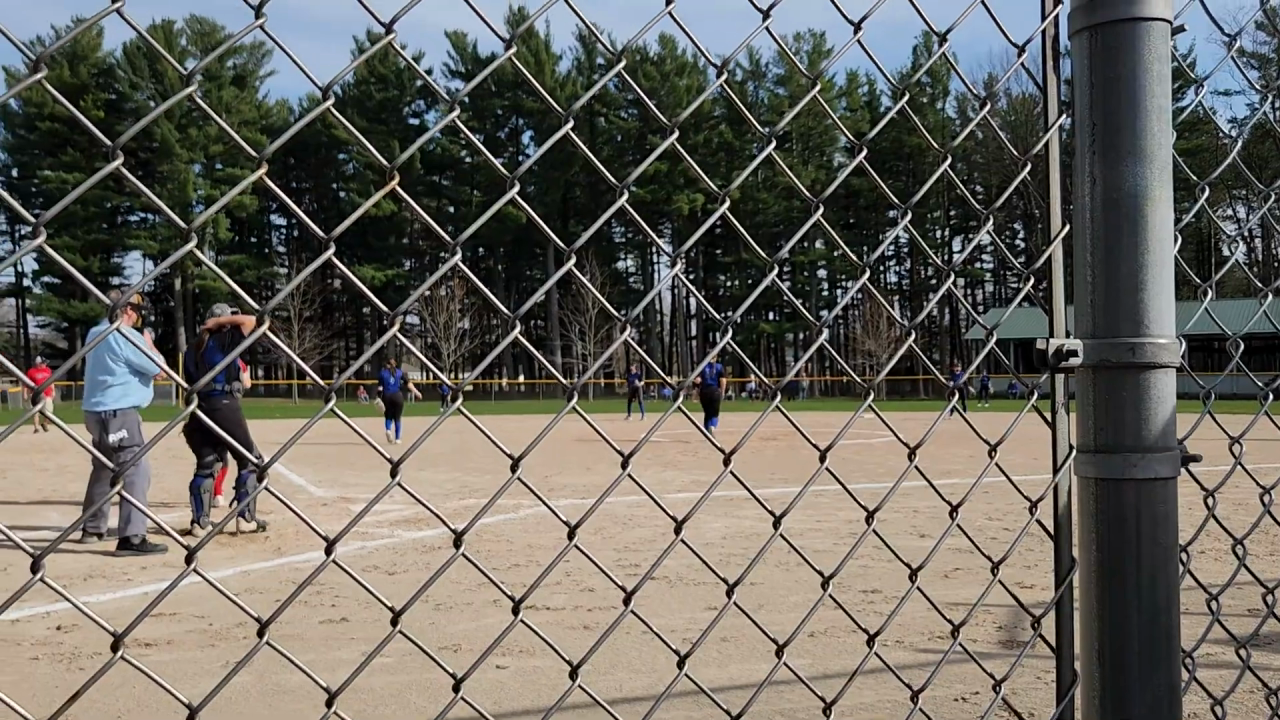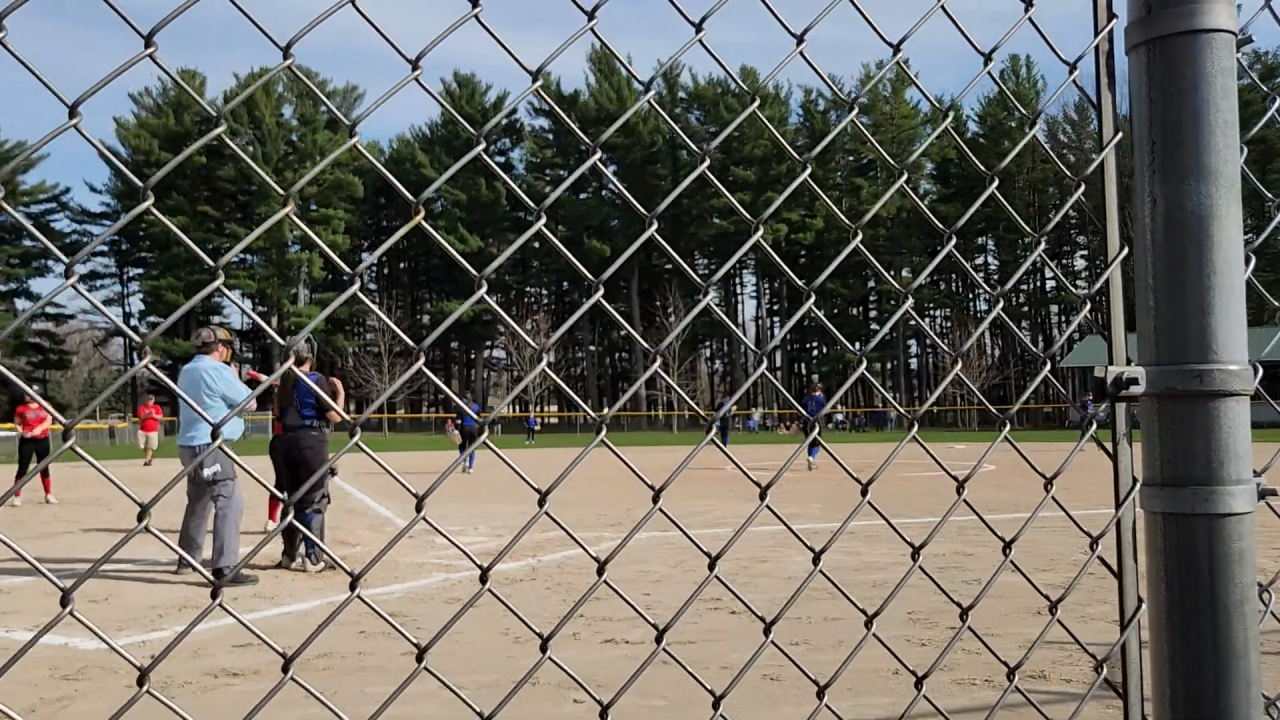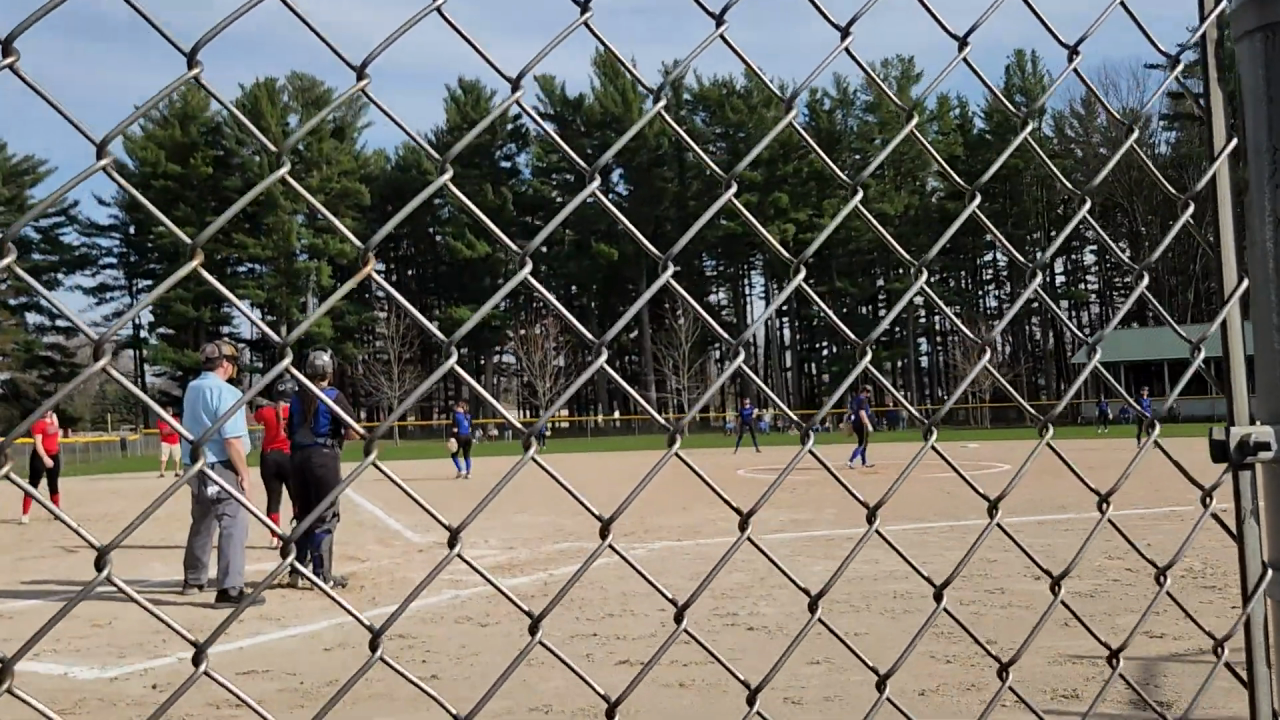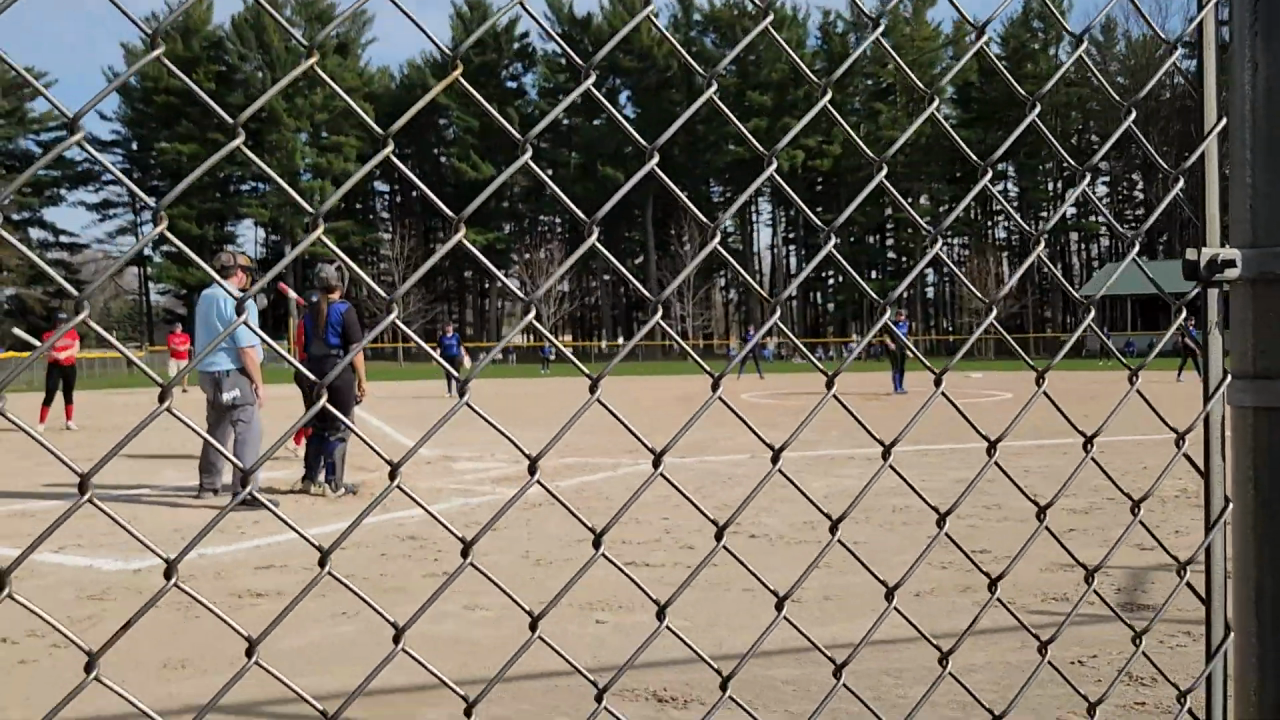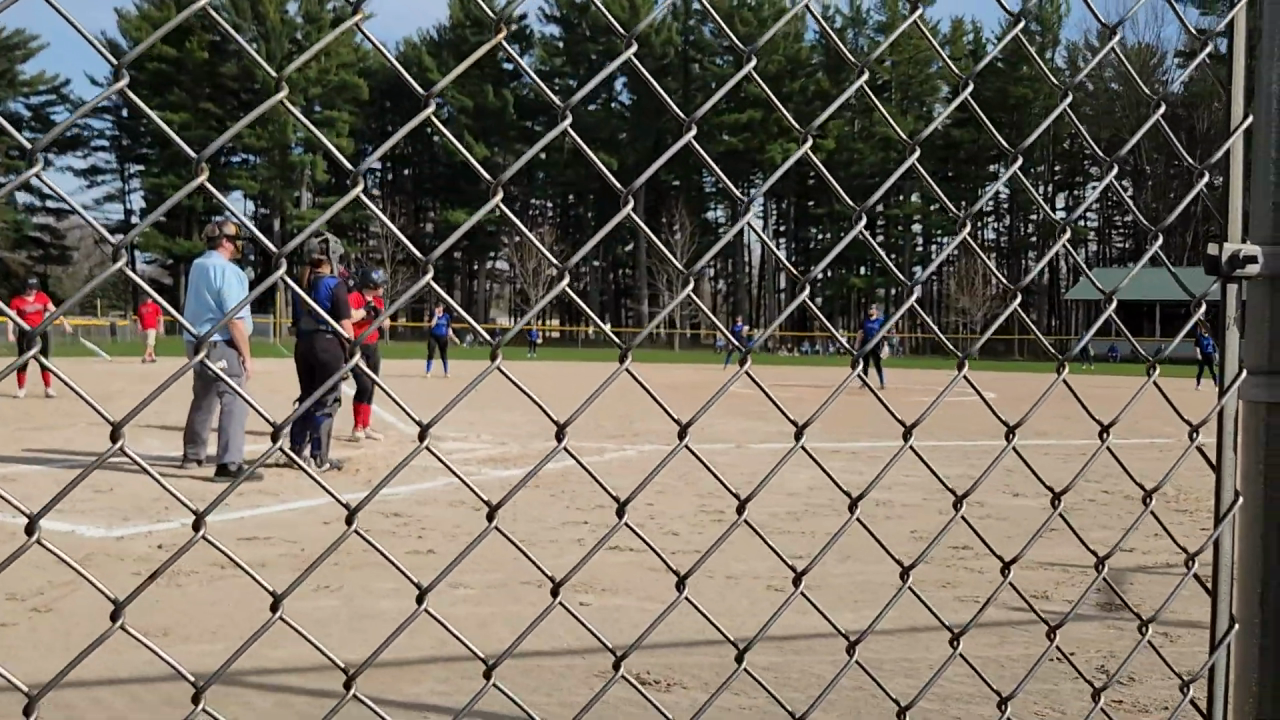
dt=1s
person 1, frame 1
left shoulder: (95, 334)
right shoulder: (125, 335)
right elbow: (160, 370)
left wrist: (152, 361)
right wrist: (149, 345)
left hip: (97, 412)
right hip: (118, 413)
left knee: (103, 470)
right knee: (136, 472)
left ankle: (92, 528)
right ankle: (131, 538)
person 1, frame 2
left shoulder: (186, 371)
right shoulder: (219, 371)
right elbow: (250, 403)
right wrist: (235, 378)
left hip: (190, 446)
right hip: (211, 448)
left knee: (198, 503)
right knee: (229, 504)
left ankle: (188, 559)
right ankle: (224, 569)
person 1, frame 3
left shoulder: (191, 388)
right shoulder: (225, 391)
right elbow: (232, 440)
right wrist: (244, 474)
left hip: (196, 465)
right hip: (218, 466)
left knee: (202, 523)
right knee: (234, 524)
left ankle: (193, 580)
right ankle: (229, 590)
person 1, frame 4
left shoulder: (204, 297)
right shoulder: (238, 301)
right elbow: (247, 349)
right wrist: (259, 383)
left hip: (208, 372)
right hip: (232, 374)
left knee: (217, 430)
right knee: (248, 430)
left ankle: (208, 485)
right ankle: (245, 494)
person 1, frame 5
left shoulder: (196, 266)
right shoulder: (228, 270)
right elbow: (235, 320)
right wrist: (246, 356)
left hip: (196, 342)
right hip: (221, 344)
left knee: (203, 400)
right knee: (234, 402)
left ankle: (192, 455)
right ankle: (229, 464)
person 2, frame 1
left shoulder: (192, 350)
right shoulder: (224, 341)
right elbow: (250, 321)
left wrist: (189, 421)
right wrist: (220, 322)
left hip: (200, 409)
right hip: (225, 407)
left knee: (205, 466)
right knee: (249, 460)
left ankle: (199, 523)
right ankle: (246, 517)
person 2, frame 2
left shoulder: (284, 383)
right shoulder: (316, 380)
left elbow: (283, 416)
right elbow: (334, 416)
right wrist: (340, 392)
left hip: (287, 441)
right hip: (312, 441)
left knee: (294, 499)
right knee: (315, 500)
left ankle: (290, 555)
right ankle: (313, 559)
person 2, frame 3
left shoulder: (297, 398)
right shoulder: (334, 396)
left elbow: (291, 433)
right elbow: (354, 432)
right wrist: (339, 431)
left hip: (298, 458)
right hip: (324, 458)
left knee: (303, 516)
right knee: (325, 518)
left ankle: (297, 573)
right ankle: (323, 576)
person 2, frame 4
left shoulder: (310, 311)
right shoulder: (344, 309)
left elbow: (307, 346)
right elbow: (355, 348)
right wrist: (362, 380)
left hip: (314, 371)
right hip: (338, 371)
left knee: (318, 426)
right knee: (338, 428)
left ankle: (310, 479)
right ankle: (334, 484)
person 2, frame 5
left shoulder: (302, 284)
right shoulder: (335, 284)
left elbow: (298, 320)
right elbow: (344, 325)
left hip: (303, 345)
right hip: (328, 345)
left knee: (307, 399)
right knee: (326, 403)
left ankle: (296, 452)
right ankle: (319, 459)
